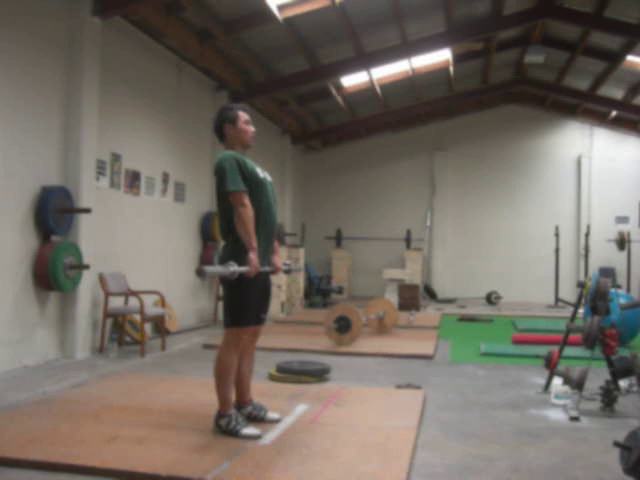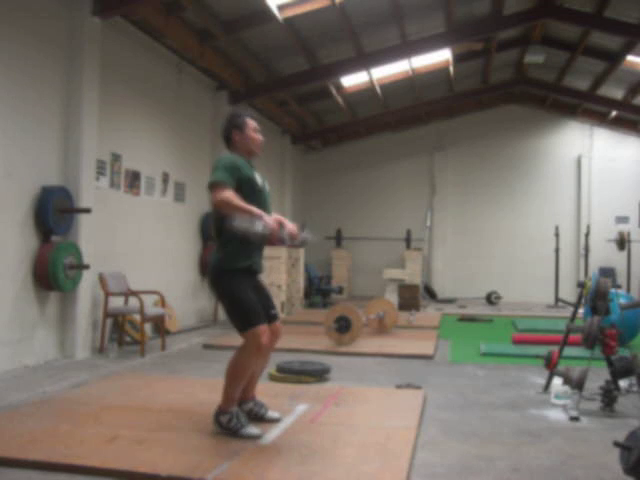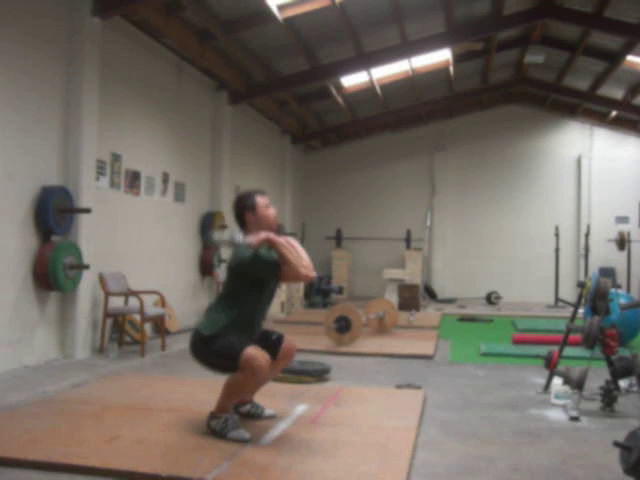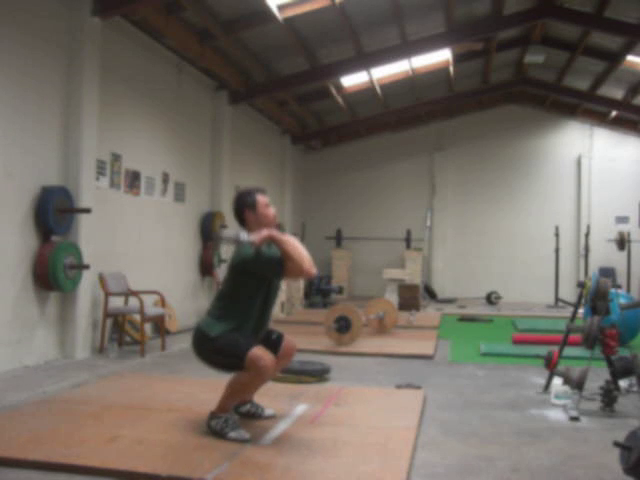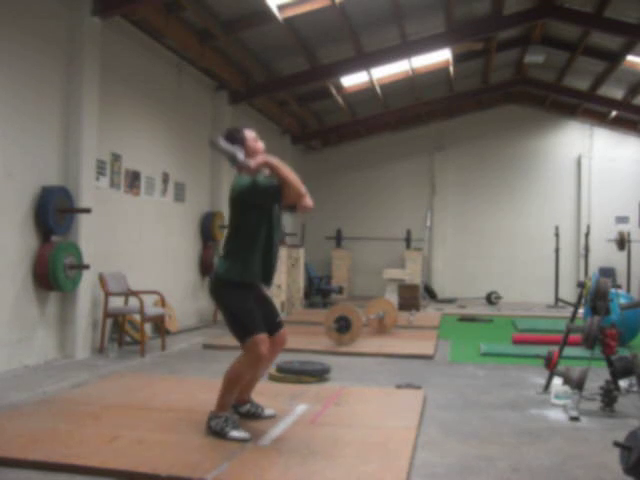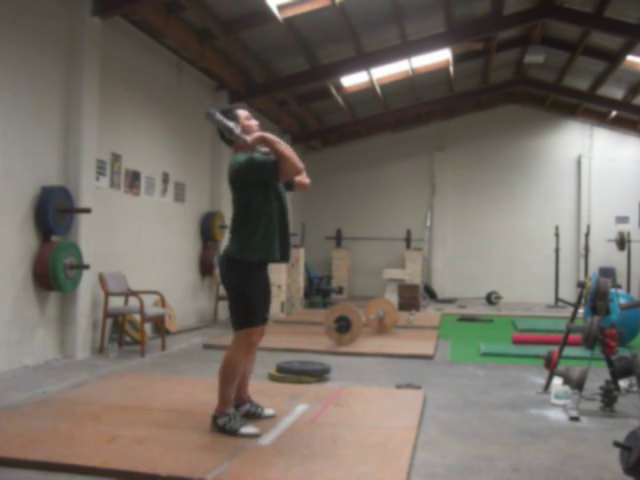
dt=0.3s
person 1, frame 1
left shoulder: (248, 164)
right shoulder: (229, 160)
right elbow: (242, 206)
left wrist: (274, 252)
right wrist: (251, 251)
left hip: (259, 264)
right hip: (243, 263)
left knee: (250, 337)
right knee: (236, 339)
left ankle: (245, 404)
right ankle: (226, 414)
person 1, frame 2
left shoulder: (250, 170)
right shoulder: (229, 163)
left elbow: (263, 212)
right elbow: (219, 198)
left wrist: (283, 223)
right wrist: (261, 215)
left hip: (246, 270)
right hip: (228, 270)
left knee: (271, 336)
right knee: (259, 339)
left ankle: (247, 401)
right ankle: (227, 411)
person 1, frame 3
left shoulder: (267, 251)
right shoulder: (250, 256)
left elbow: (309, 273)
right elbow: (301, 274)
left wrist: (284, 243)
right wrist: (275, 240)
left hip: (237, 331)
right hip: (211, 340)
left knee: (287, 350)
right knee: (259, 361)
left ankle: (242, 400)
right ankle: (220, 415)
person 1, frame 4
left shoulder: (266, 248)
right shoulder: (252, 253)
left elbow: (310, 269)
right elbow: (304, 271)
left wrist: (287, 240)
right wrist: (278, 237)
left hip: (239, 328)
right hip: (215, 336)
left knee: (286, 348)
right knee: (263, 362)
left ankle: (243, 400)
right ankle: (219, 415)
person 1, frame 5
left shoulder: (263, 182)
right shoulder: (248, 184)
left elbow: (304, 202)
right elbow: (298, 193)
left wrist: (271, 166)
right wrist: (271, 162)
left hip: (249, 282)
right hip: (231, 283)
left knee: (278, 339)
right knee: (258, 348)
left ankle: (242, 401)
right ankle: (220, 415)
person 1, frame 6
left shoulder: (259, 160)
right shoulder: (245, 161)
left elbow: (302, 180)
right elbow: (296, 167)
left wrist: (268, 142)
right wrist: (267, 139)
left hip: (255, 261)
right hip: (242, 262)
left knee: (254, 337)
right knee: (245, 338)
left ankle: (242, 401)
right ankle: (223, 414)
